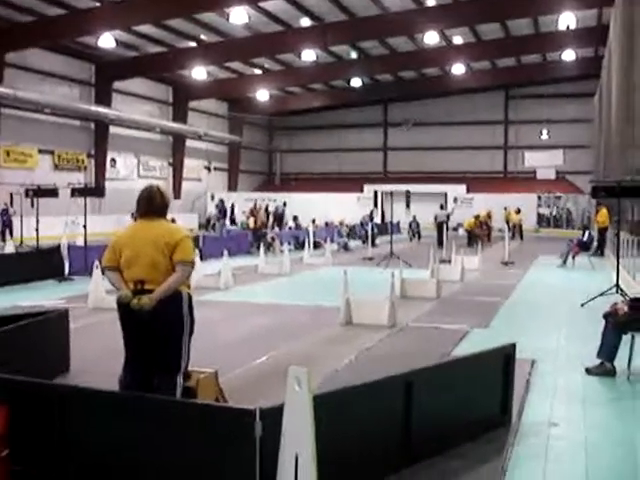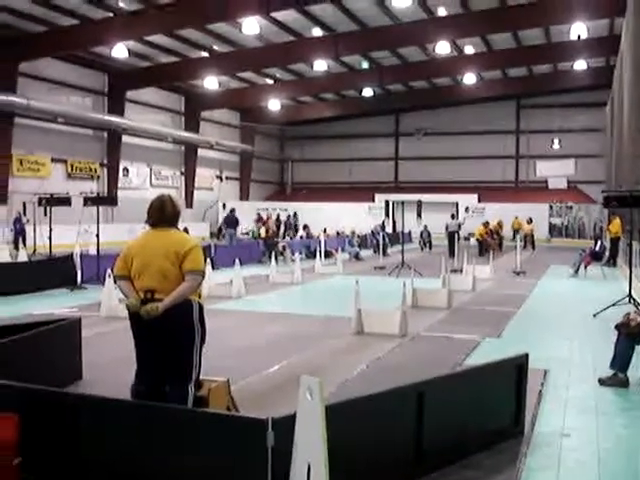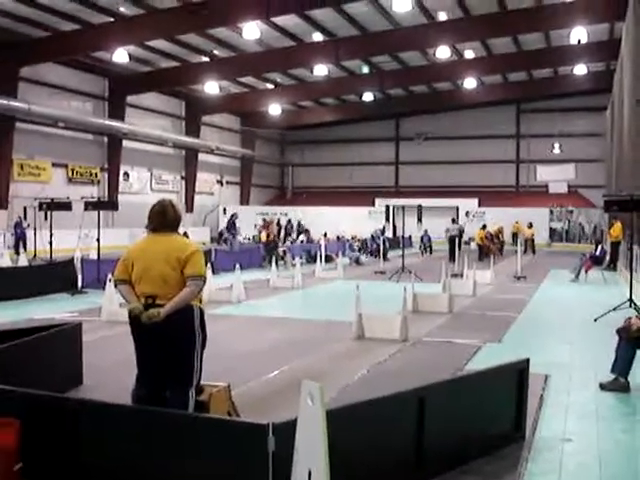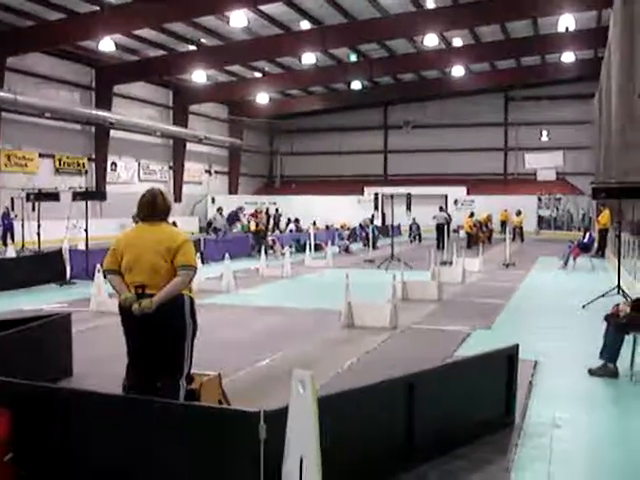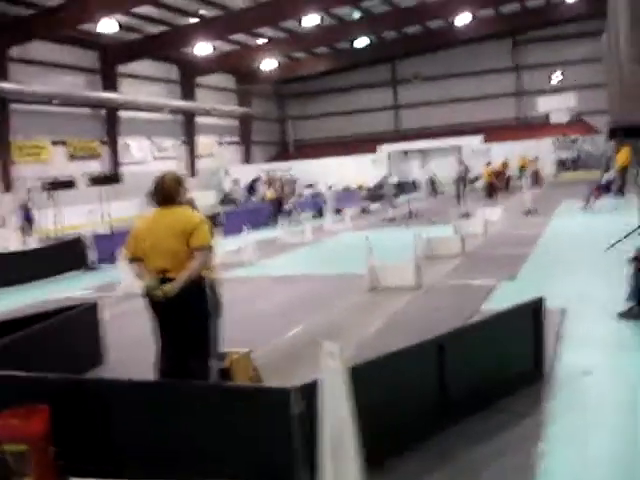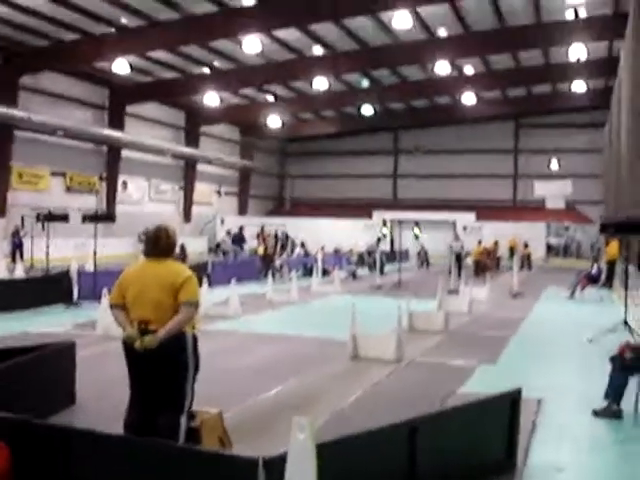
dt=0.7s
person 1, frame 1
left shoulder: (123, 235)
right shoulder: (176, 234)
left elbow: (109, 267)
right elbow: (184, 271)
left wrist: (124, 290)
right wrist: (156, 296)
left hip: (131, 305)
right hip: (169, 304)
left knee: (134, 363)
right knee: (170, 367)
person 1, frame 2
left shoulder: (134, 244)
right shoulder: (186, 243)
left elbow: (120, 276)
right elbow: (193, 280)
left wrist: (133, 299)
right wrist: (164, 304)
left hip: (142, 314)
right hip: (179, 313)
left knee: (146, 372)
right knee: (181, 376)
person 1, frame 3
left shoulder: (135, 249)
right shoulder: (188, 248)
left elbow: (121, 281)
right elbow: (195, 285)
left wrist: (135, 303)
right wrist: (166, 310)
left hip: (143, 319)
right hip: (180, 318)
left knee: (147, 377)
right knee: (182, 381)
person 1, frame 4
left shoulder: (124, 238)
right shoulder: (177, 237)
left elbow: (110, 270)
right elbow: (185, 275)
left wrist: (125, 294)
right wrist: (157, 300)
left hip: (133, 308)
right hip: (170, 307)
left knee: (138, 365)
right knee: (174, 369)
person 1, frame 5
left shoulder: (142, 224)
right shoulder: (192, 218)
left elbow: (133, 259)
right elbow: (202, 257)
left wrist: (150, 281)
right wrist: (178, 284)
left hip: (158, 292)
right hip: (192, 289)
left knee: (170, 347)
right knee: (202, 348)
person 1, frame 6
left shoulder: (129, 272)
right shoulder: (182, 274)
left elbow: (116, 306)
right elbow: (188, 312)
left wrist: (129, 329)
right wrist: (159, 336)
left hip: (136, 344)
right hip: (173, 344)
left knee: (139, 400)
right knee: (174, 404)
